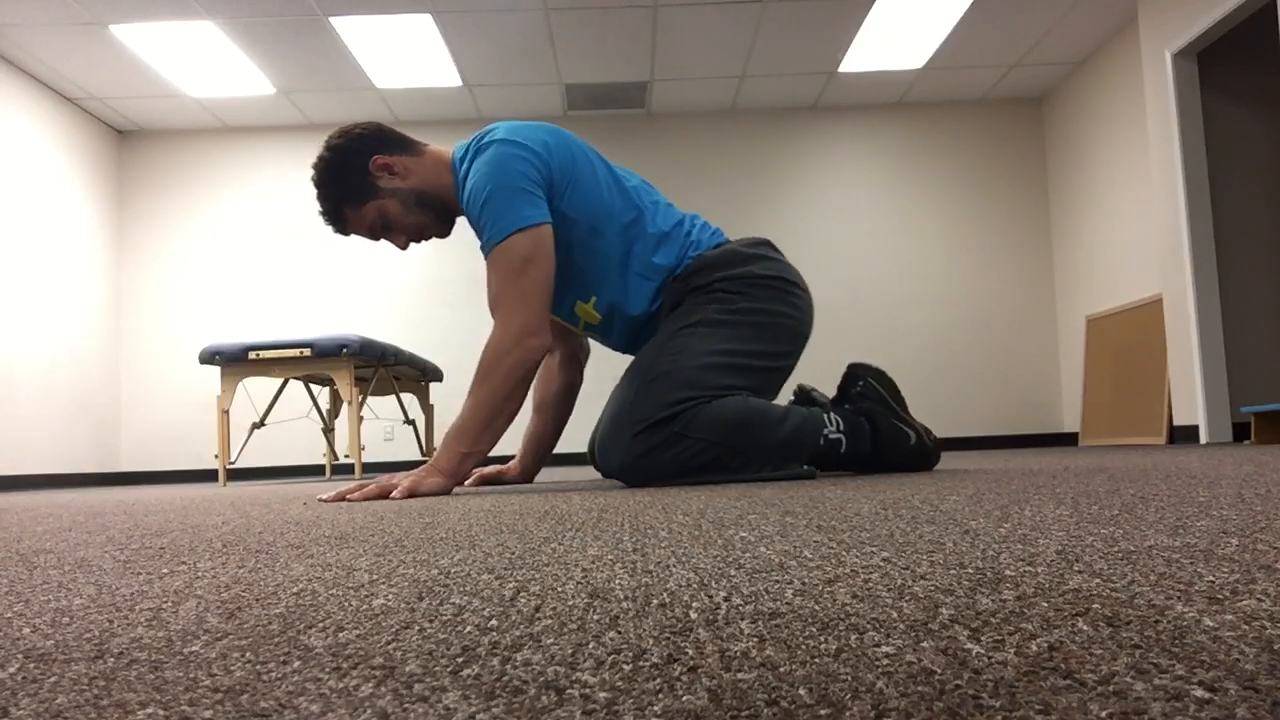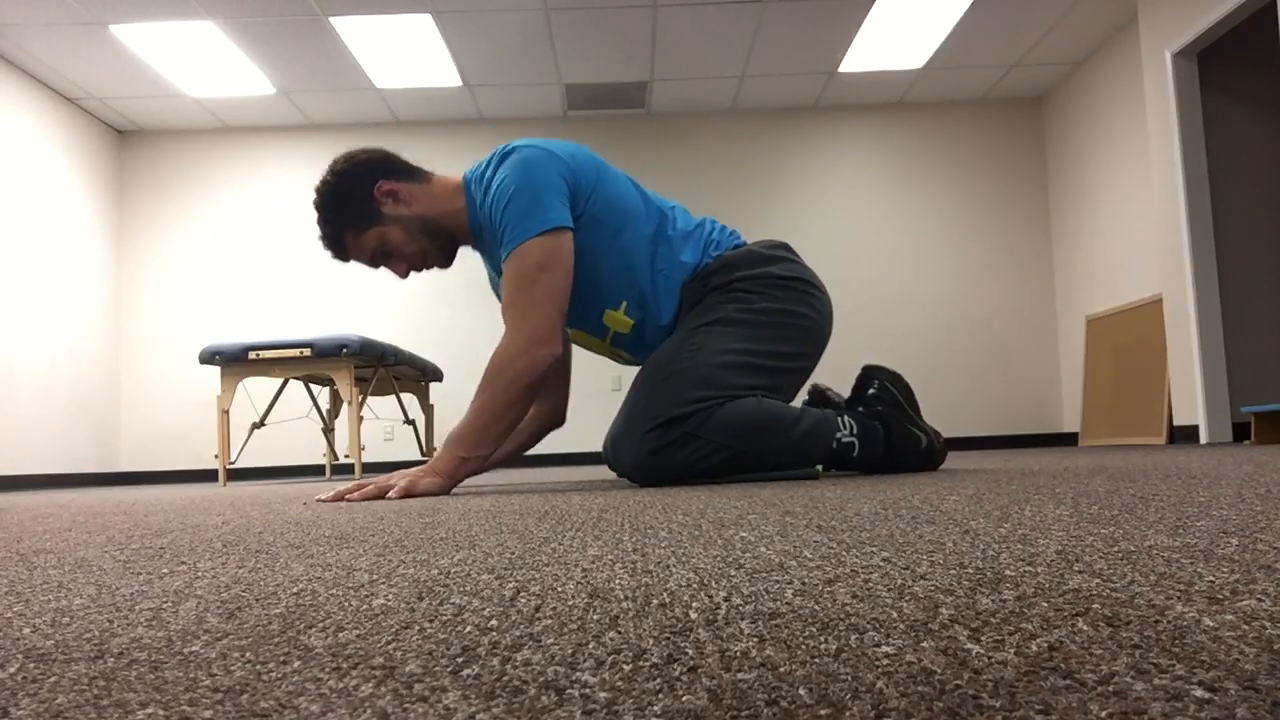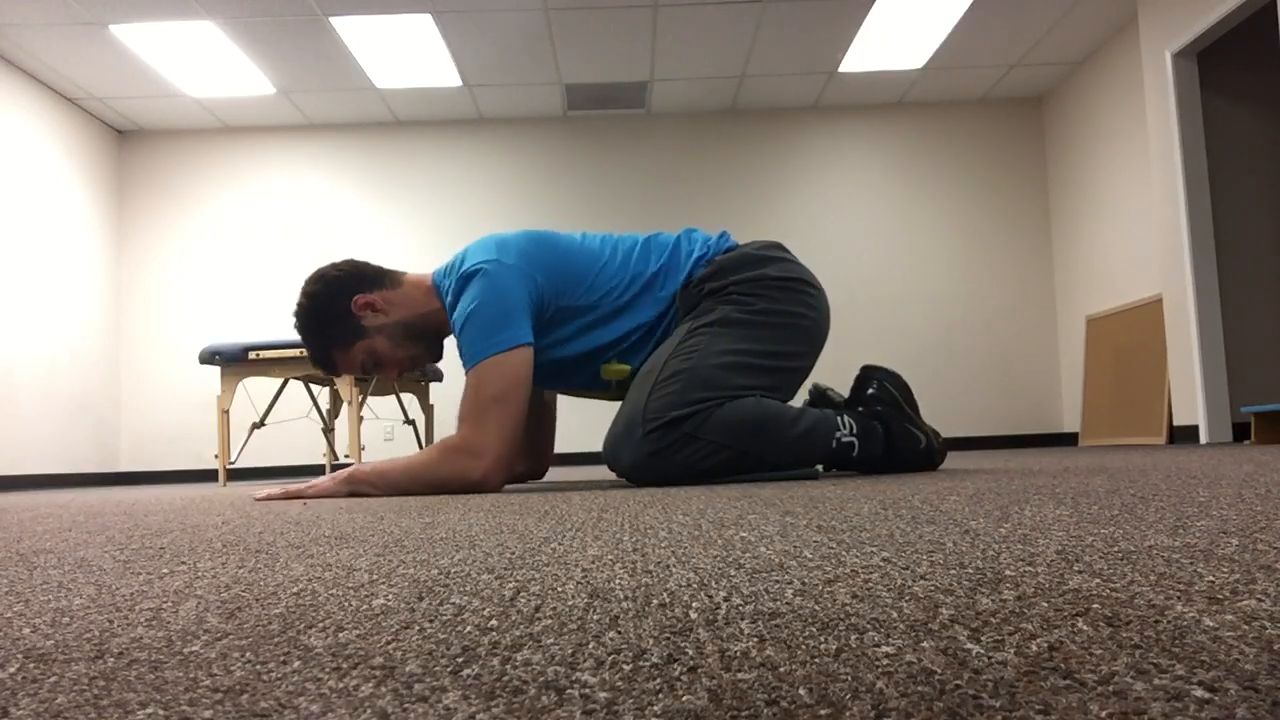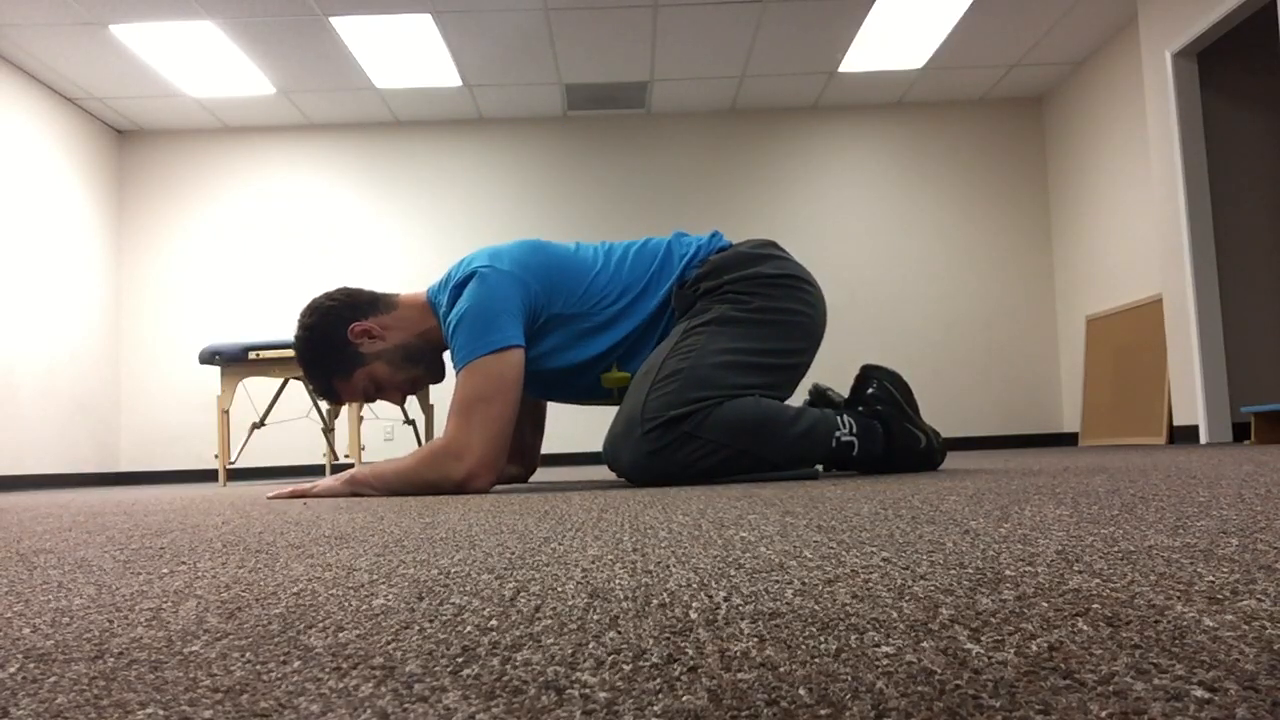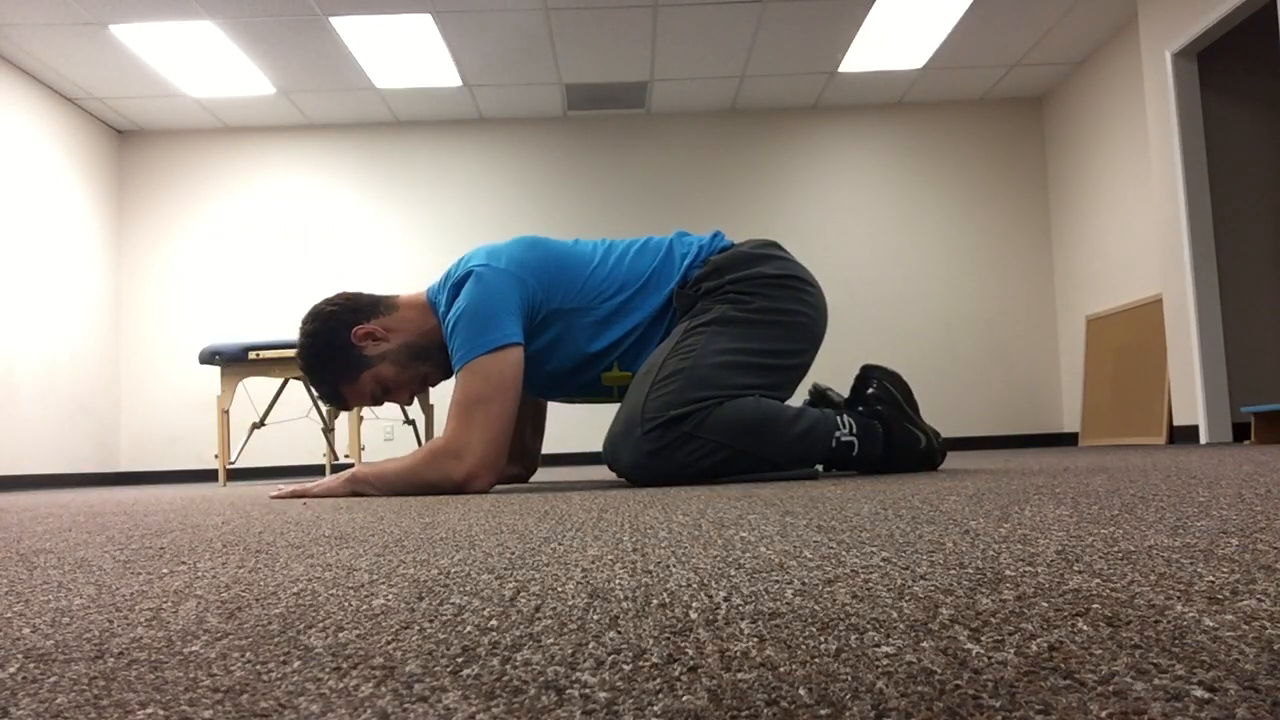
dt=1s
person 1, frame 1
left shoulder: (497, 162)
right shoulder: (495, 183)
left elbow: (523, 336)
right elbow: (564, 347)
left wrist: (446, 466)
right wrist: (526, 464)
left hip: (738, 292)
right hip: (729, 299)
left knee: (636, 445)
right knee: (622, 450)
left ankle: (852, 429)
right ankle: (836, 421)
person 1, frame 2
left shoulder: (516, 177)
right shoulder: (498, 247)
left elbow: (536, 346)
right elbow: (545, 403)
left wrist: (443, 468)
right wrist: (444, 463)
left hip: (761, 293)
right hip: (724, 309)
left knee: (651, 447)
right knee: (635, 452)
left ankle: (864, 429)
right ankle: (840, 418)
person 1, frame 3
left shoulder: (485, 283)
right shoulder: (494, 299)
left elbow: (480, 462)
right elbow: (529, 459)
left wrist: (350, 478)
right wrist: (379, 476)
left hip: (759, 293)
right hip: (745, 298)
left knee: (651, 446)
right knee: (633, 454)
left ankle: (866, 430)
right ankle: (843, 411)
person 1, frame 4
left shoulder: (479, 294)
right shoulder: (489, 312)
left elbow: (471, 464)
right elbow: (516, 460)
left wrist: (351, 479)
right wrist: (380, 473)
left hip: (756, 291)
right hip: (742, 298)
left knee: (646, 445)
right knee: (639, 451)
left ankle: (865, 430)
right ankle: (834, 415)
person 1, frame 5
left shoulder: (477, 293)
right shoulder: (494, 314)
left elbow: (470, 464)
right elbow: (516, 461)
left wrist: (351, 478)
right wrist: (381, 473)
left hip: (754, 291)
right hip: (741, 300)
left knee: (645, 446)
right knee: (637, 456)
left ankle: (866, 429)
right ankle: (829, 416)
